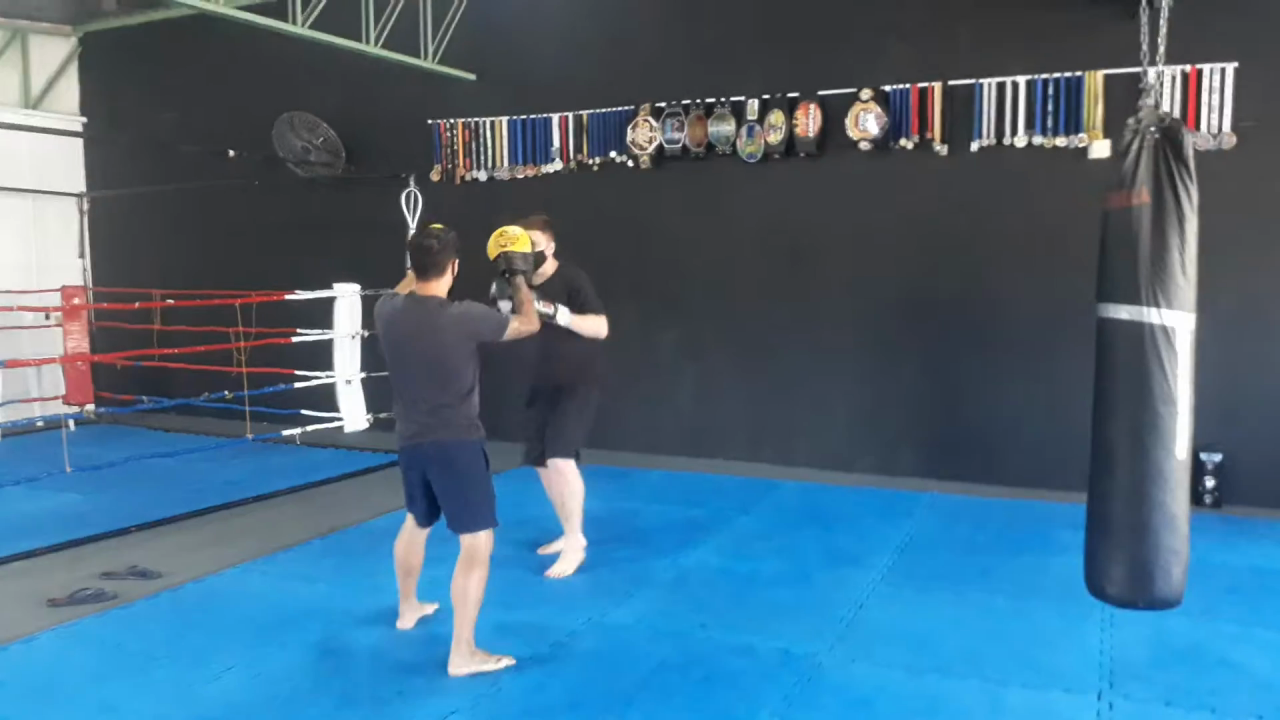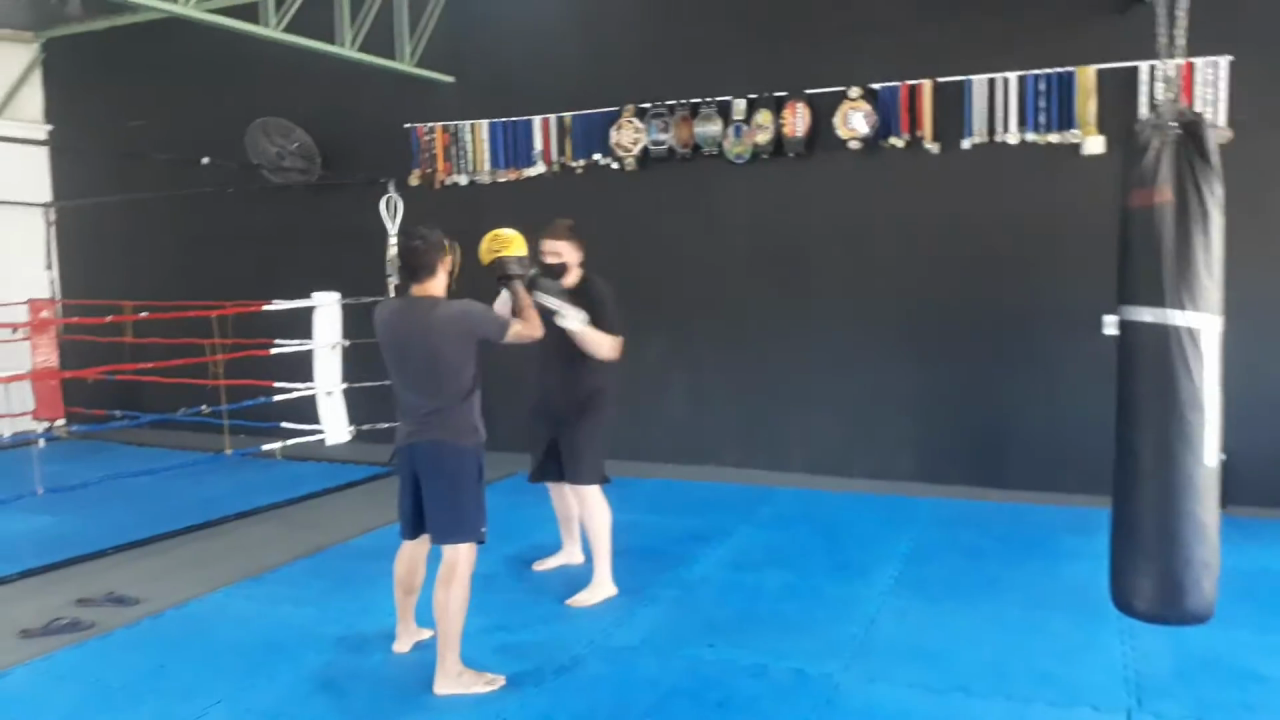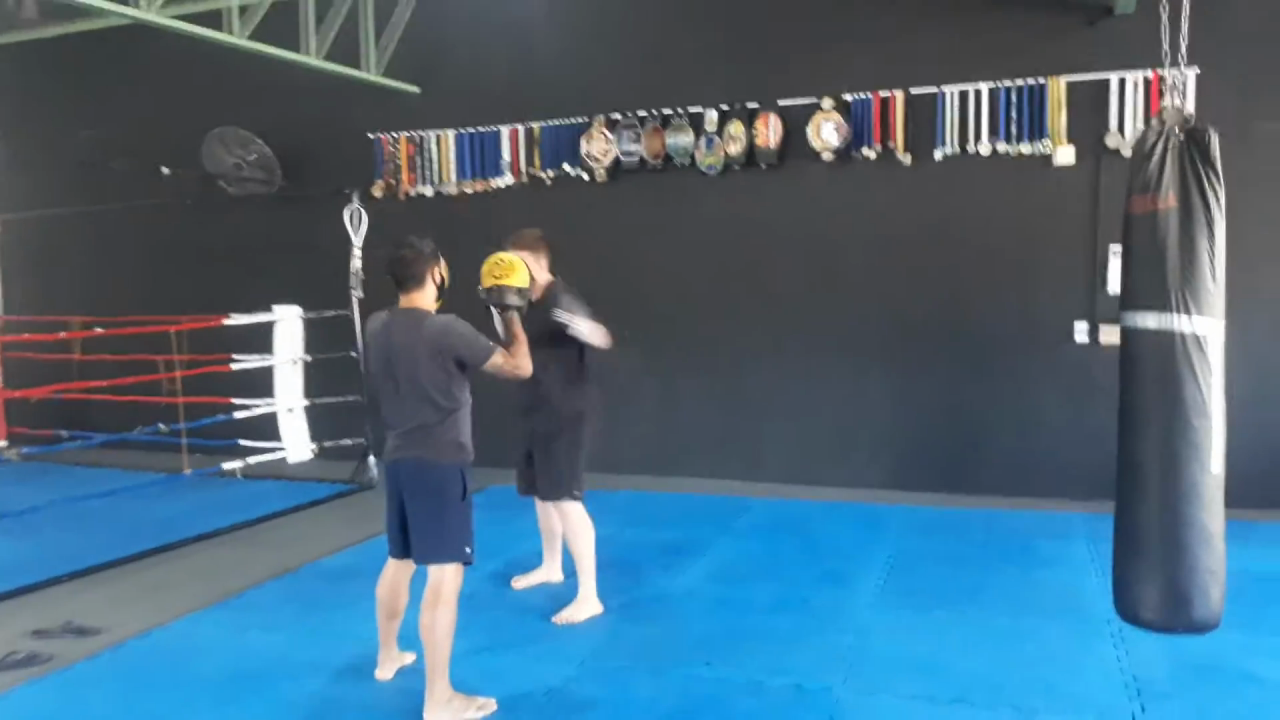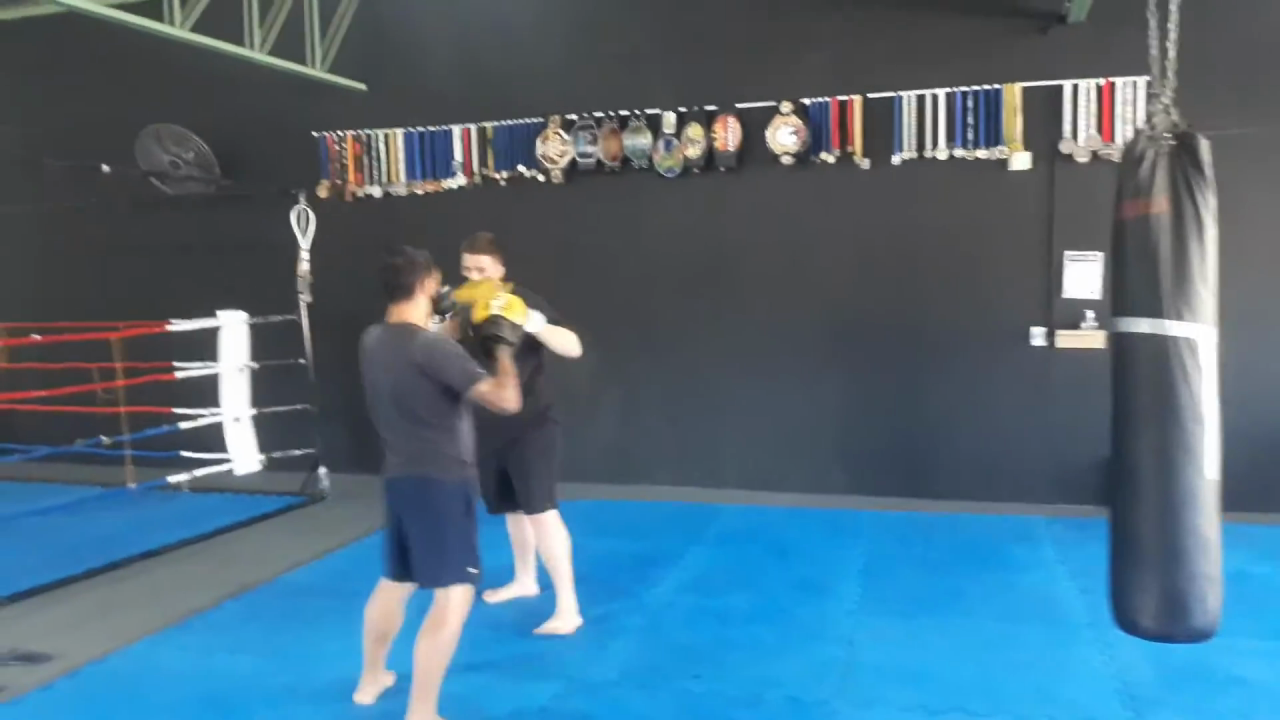
dt=0.5s
person 1, frame 1
left shoulder: (388, 310)
right shoulder: (465, 317)
right elbow: (528, 324)
left wrist: (417, 269)
right wrist: (519, 277)
left hip: (411, 440)
right hip: (456, 442)
left knee: (416, 522)
right knee: (478, 541)
left ankle: (408, 608)
right ankle: (463, 651)
person 1, frame 2
left shoulder: (386, 315)
right shoulder: (464, 315)
right elbow: (531, 330)
left wrist: (419, 273)
right wrist: (516, 281)
left hip: (411, 444)
right hip: (454, 446)
left knee: (415, 540)
right knee: (459, 554)
left ankle: (405, 631)
right ankle: (449, 672)
person 1, frame 3
left shoulder: (377, 327)
right shoulder: (447, 330)
right elbow: (520, 367)
right wrist: (512, 311)
left hip: (398, 458)
right hip: (439, 463)
left knee: (400, 561)
right knee: (445, 575)
left ankle: (388, 657)
person 1, frame 4
left shoulder: (372, 341)
right shoulder: (434, 348)
right elbow: (507, 401)
right wrist: (503, 344)
left hip: (400, 477)
right hip: (442, 482)
left knee: (394, 583)
right knee: (454, 597)
left ankle: (371, 678)
person 2, frame 1
left shoulder: (573, 280)
right shoulder: (526, 284)
left elbow: (600, 328)
left wrist: (557, 312)
left hip: (576, 385)
right hip: (542, 386)
left knee: (561, 458)
right knee: (543, 462)
right ankle: (569, 534)
person 2, frame 2
left shoulder: (596, 291)
right shoulder: (540, 284)
left elbow: (609, 349)
right elbow: (502, 316)
left wrist: (571, 317)
right wrist: (513, 289)
left hip: (585, 402)
right hip: (552, 401)
left knee: (585, 485)
right knee: (554, 478)
left ankle: (603, 579)
right ankle: (570, 549)
person 2, frame 3
left shoulder: (558, 298)
right shoulder: (528, 300)
left elbow: (600, 338)
left wrist: (579, 323)
left hip: (566, 413)
right hip: (540, 412)
left knee: (565, 498)
right knee: (541, 491)
left ankle: (589, 596)
right ankle: (550, 566)
person 2, frame 4
left shoulder: (524, 302)
left elbow: (573, 347)
left wrist: (534, 322)
right wrist: (447, 322)
left hip: (531, 423)
right hip: (489, 425)
left knee: (540, 510)
right knee: (510, 508)
left ankle: (568, 607)
right ankle: (525, 579)
